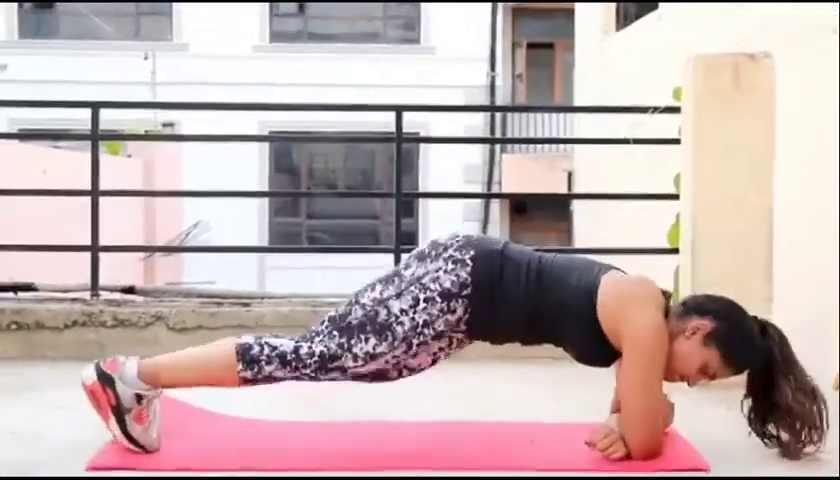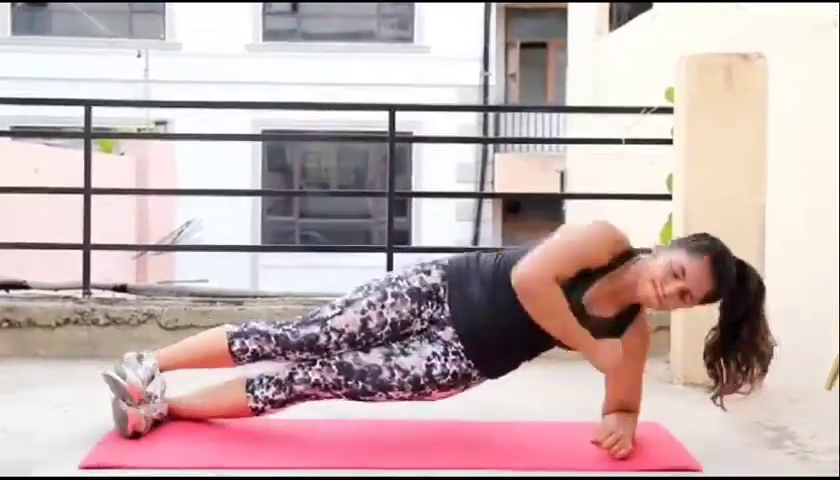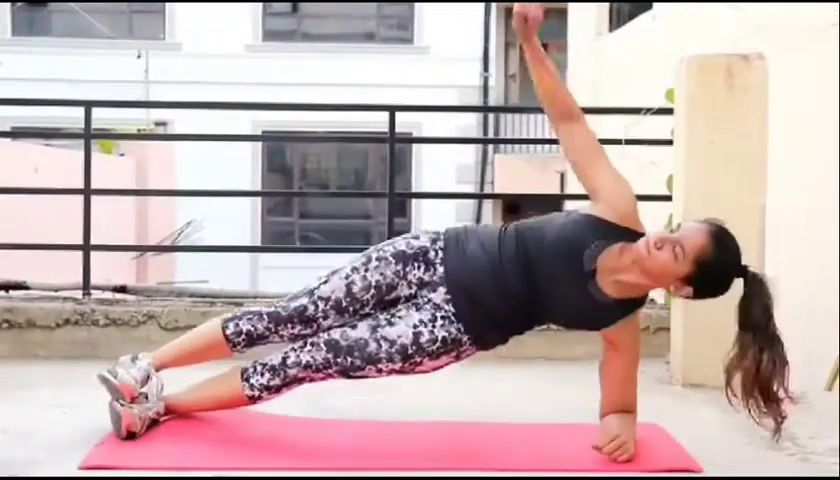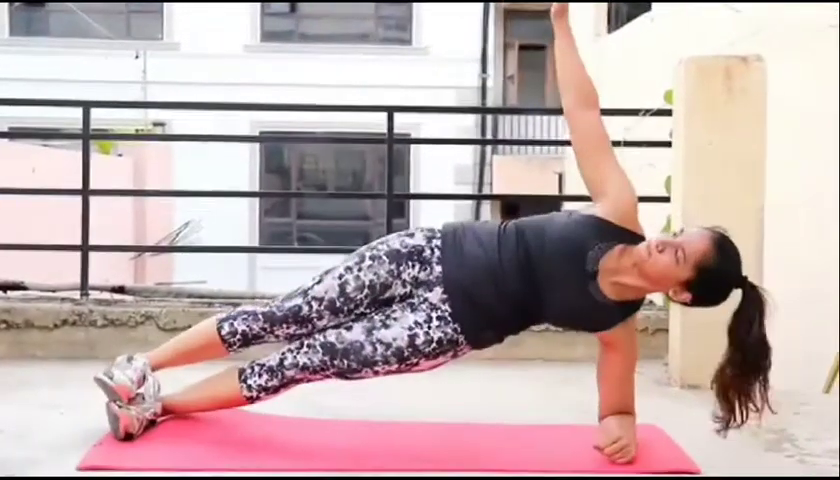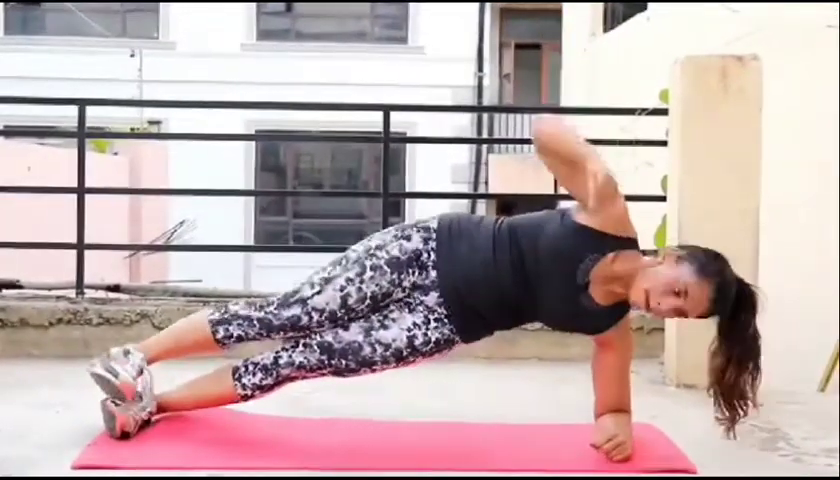
dt=0.4s
person 1, frame 1
left shoulder: (643, 313)
right shoulder: (646, 319)
left elbow: (628, 413)
right elbow: (645, 440)
left wrist: (629, 418)
right wrist: (658, 415)
left hip: (463, 293)
right hip: (458, 274)
left knee: (330, 359)
right knee: (317, 354)
left ankle: (145, 378)
right ankle: (135, 374)
person 1, frame 2
left shoulder: (634, 324)
right shoulder: (608, 240)
left elbow: (620, 399)
right elbow: (526, 275)
left wrist: (623, 422)
right wrist: (592, 344)
left hip: (467, 356)
right hip: (441, 289)
left knee: (324, 379)
right knee: (304, 339)
left ankle: (164, 402)
right ankle: (152, 365)
person 1, frame 3
left shoulder: (623, 320)
right shoulder: (618, 211)
left elbow: (619, 400)
right elbow: (566, 116)
left wrist: (619, 425)
left hip: (453, 325)
right hip: (436, 255)
left knee: (310, 356)
right knee: (292, 318)
left ankle: (158, 404)
right ankle: (149, 376)
person 1, frame 4
left shoulder: (619, 323)
right shoulder: (620, 211)
left elbow: (615, 407)
right elbow: (584, 111)
left wrist: (620, 427)
left hip: (451, 323)
right hip: (436, 253)
left knee: (310, 360)
right knee: (288, 319)
left ankle: (154, 405)
right ankle: (142, 371)
person 1, frame 5
left shoulder: (617, 327)
right shoulder: (609, 222)
left elbow: (611, 406)
right elbow: (548, 135)
left wrist: (615, 428)
right wrist: (588, 162)
left hip: (446, 320)
right hip: (432, 250)
left knee: (309, 358)
right knee: (288, 317)
left ankle: (148, 402)
right ankle: (135, 359)
